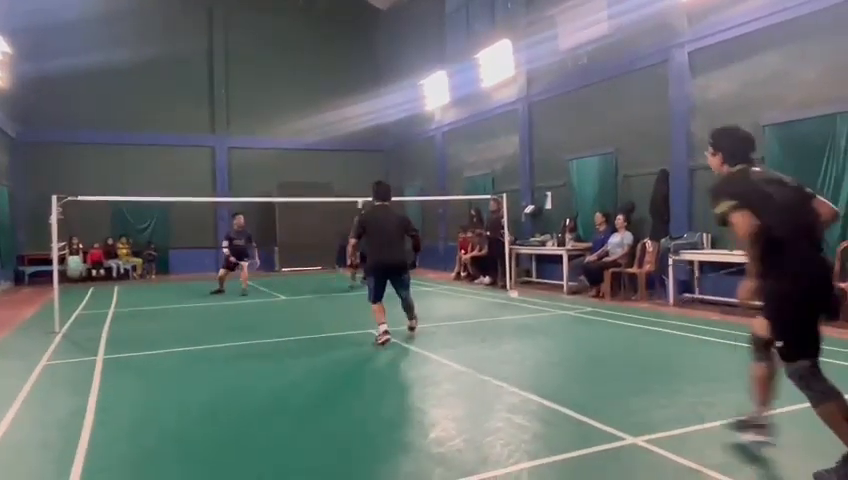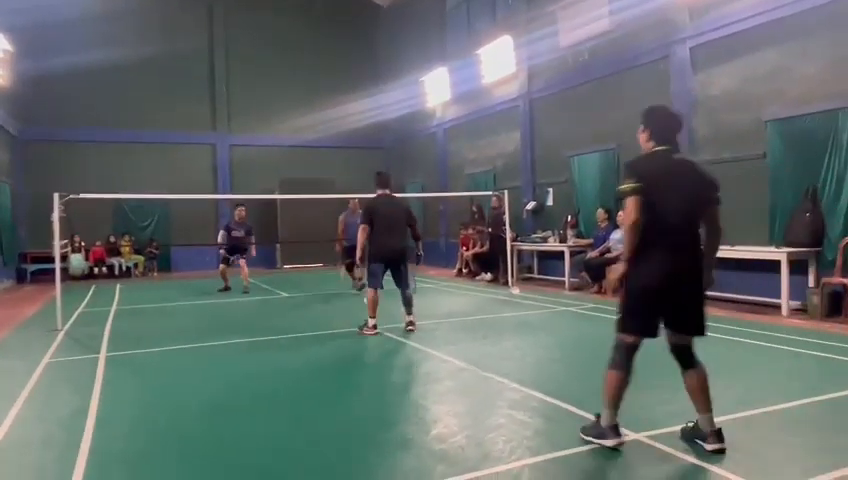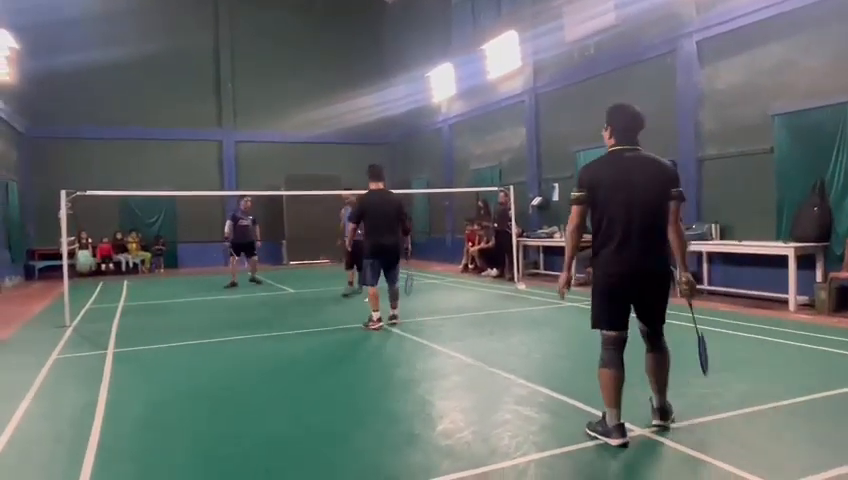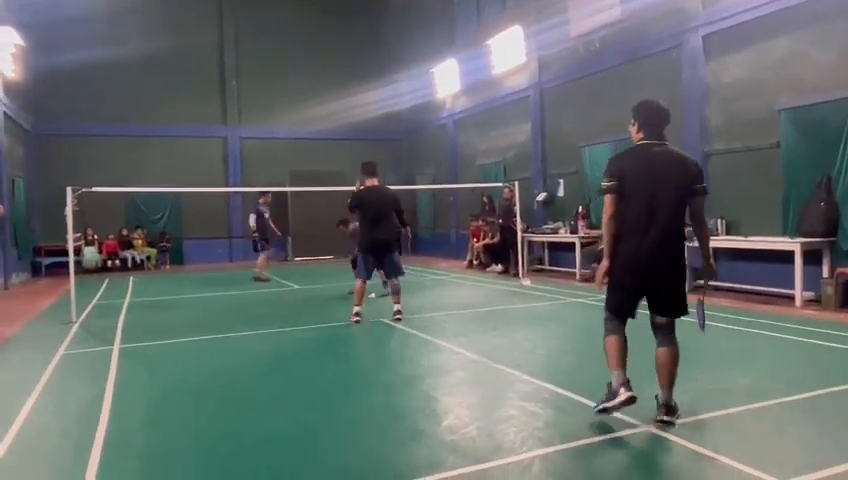
dt=0.5s
person 1, frame 1
left shoulder: (724, 187)
right shoulder: (776, 178)
left elbow: (747, 228)
left wrist: (754, 277)
left hip: (788, 281)
right hip: (812, 273)
left knee: (801, 370)
right knee: (760, 337)
right ankle: (758, 419)
person 1, frame 2
left shoulder: (638, 166)
right shoulder: (699, 175)
left elbow: (632, 219)
right elbow: (713, 229)
left wrist: (624, 262)
right wrist: (706, 269)
left hip: (649, 273)
right hip: (687, 274)
left knee: (625, 347)
right knee: (683, 351)
left ankle: (607, 426)
right ankle: (708, 430)
person 1, frame 3
left shoulder: (591, 172)
right shoulder: (664, 170)
left elbow: (575, 226)
right elbow: (673, 225)
left wrist: (567, 269)
right wrist: (683, 269)
left hip: (610, 271)
right hip: (654, 270)
left knee: (612, 344)
right knee: (654, 337)
left ankle: (612, 425)
right ankle: (661, 407)
person 1, frame 4
left shoulder: (619, 164)
right shoulder: (688, 166)
left elbow: (610, 216)
right elbow: (698, 217)
left wrist: (606, 257)
right wrist: (706, 257)
left hip: (629, 259)
right hip: (670, 260)
left knee: (614, 320)
right knee: (664, 329)
left ankle: (619, 385)
right ankle: (665, 403)
person 2, frame 1
left shoulder: (366, 217)
right shoulder: (400, 217)
left elbow: (353, 242)
right elbow: (416, 238)
right wrist: (415, 258)
left hip: (376, 264)
right hip: (399, 263)
left knee: (376, 301)
right knee: (405, 295)
left ankle: (383, 330)
right ankle: (412, 324)
person 2, frame 2
left shoulder: (371, 204)
right shoulder: (402, 204)
left elbow: (364, 229)
right elbow: (414, 228)
left wrist: (359, 252)
right wrist: (419, 249)
left hip: (378, 252)
right hip: (399, 251)
left knee: (373, 287)
right knee: (405, 288)
left ankle: (371, 324)
right ankle: (410, 320)
person 2, frame 3
left shoulder: (364, 200)
right shoulder: (395, 199)
left elbow: (353, 225)
right elbow: (405, 224)
left wrist: (349, 241)
right wrist: (407, 243)
left hip: (373, 247)
right hip: (393, 247)
left knee: (371, 283)
right knee: (393, 282)
left ankle: (376, 317)
right ankle: (394, 314)
person 2, frame 4
left shoulder: (359, 195)
right shoulder: (390, 194)
left elbow: (351, 209)
right elbow: (401, 216)
right wrist: (407, 230)
left hip: (367, 243)
right hip: (387, 242)
left knee: (361, 278)
right knee: (393, 277)
left ankle: (356, 311)
right ankle: (397, 309)
